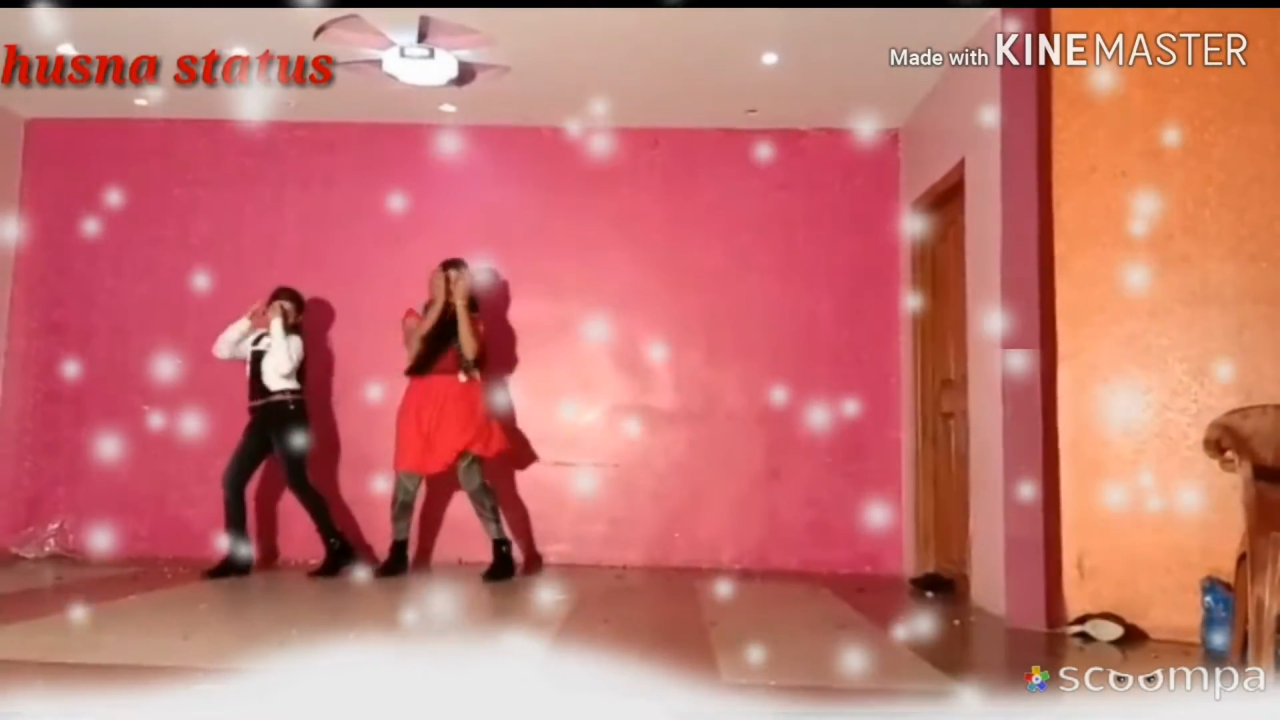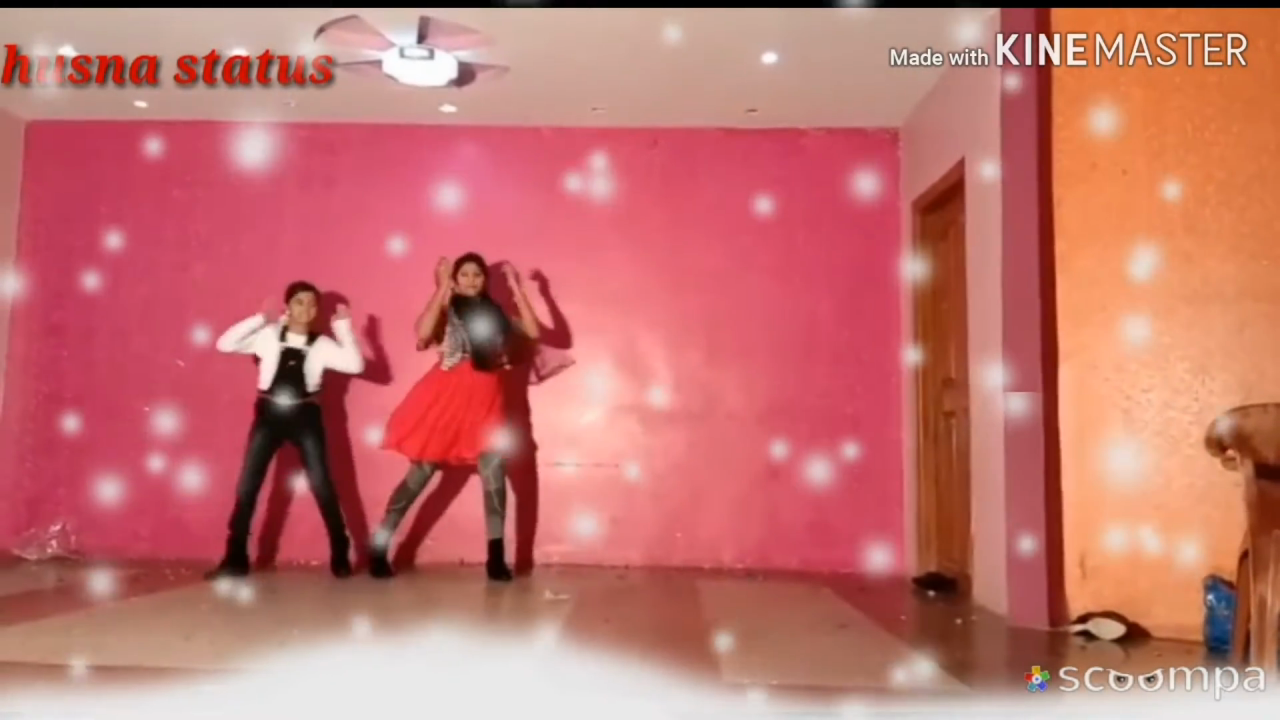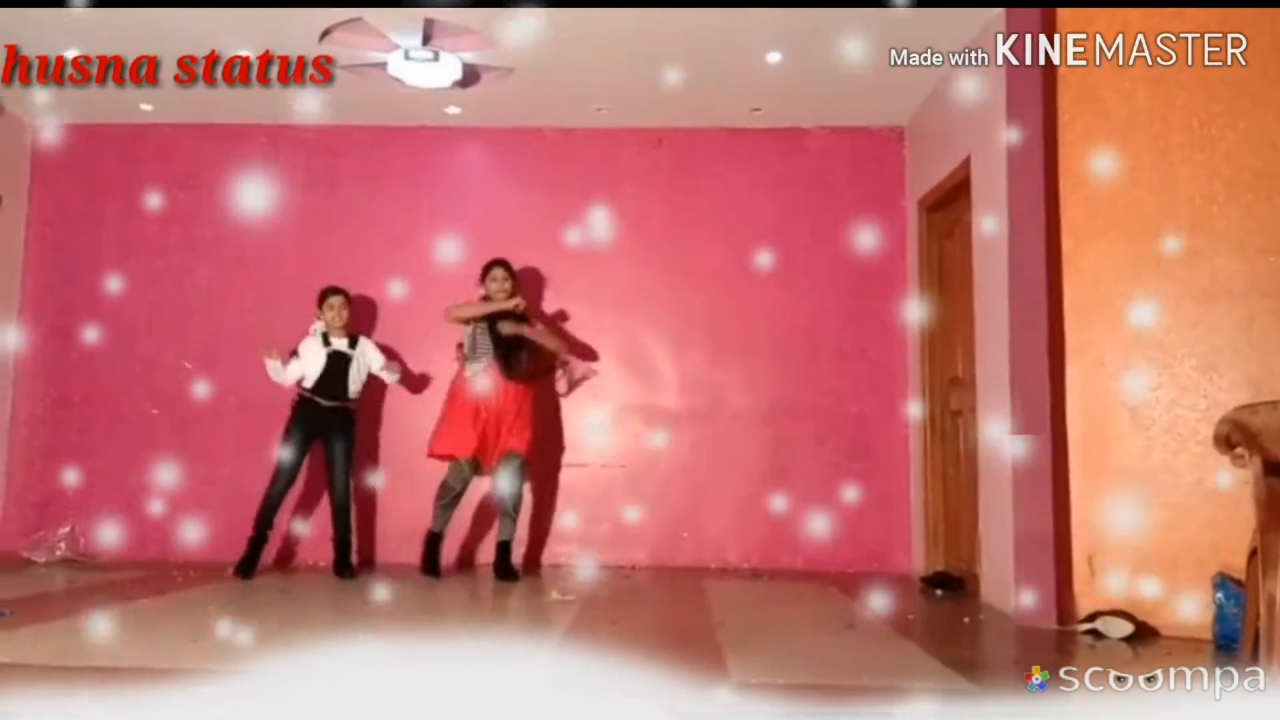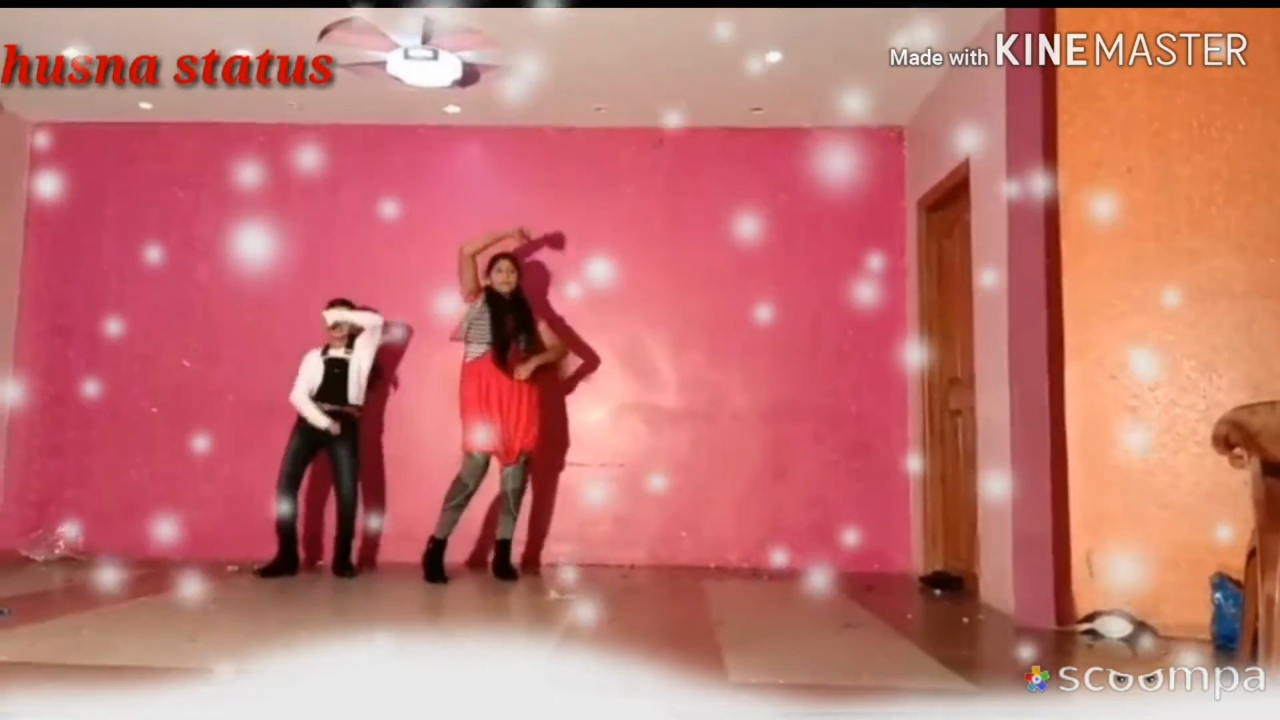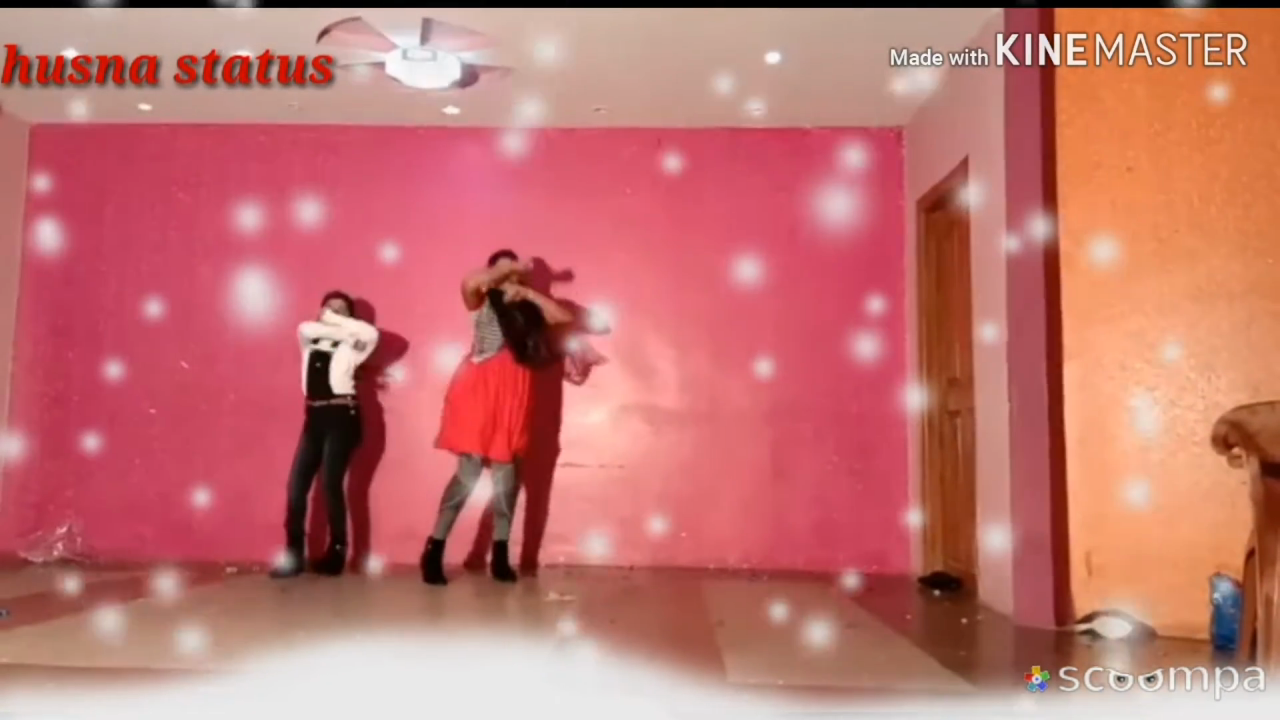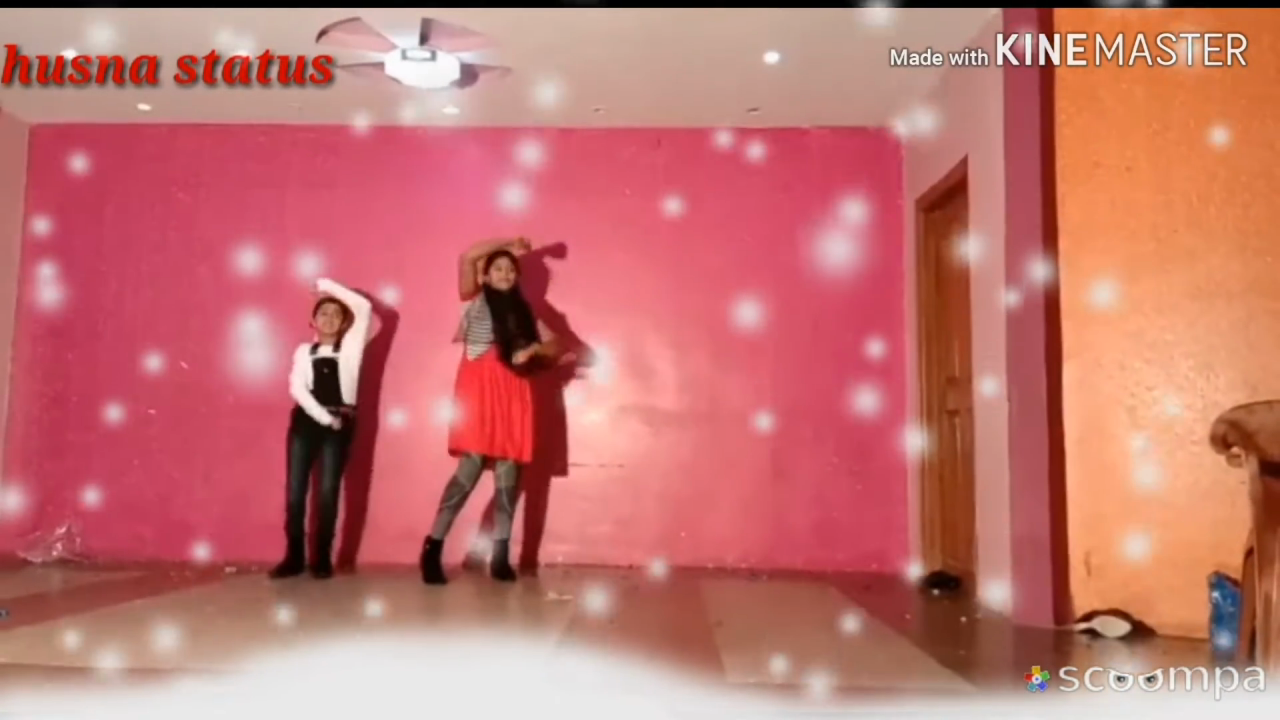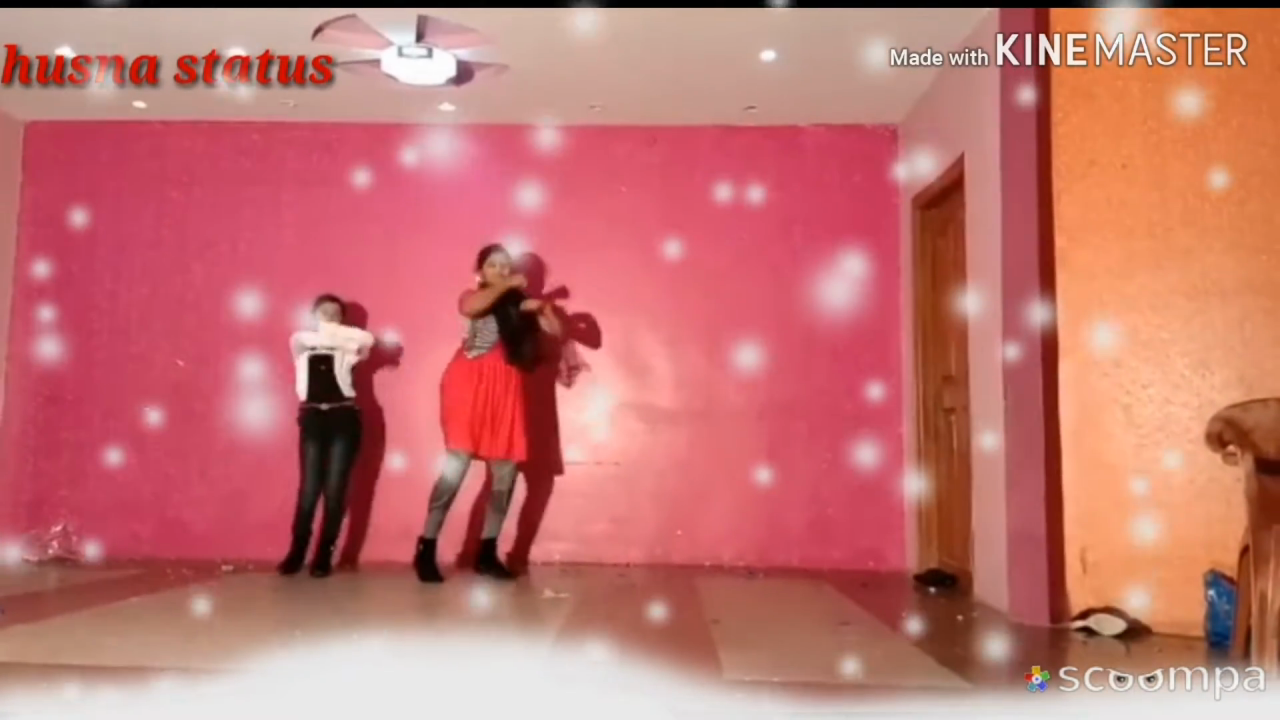
dt=0.3s
person 1, frame 1
left shoulder: (471, 318)
right shoulder: (418, 315)
left elbow: (470, 353)
right elbow: (412, 350)
left wrist: (461, 304)
right wrist: (438, 305)
left hip: (460, 401)
right hip: (422, 402)
left knee: (471, 476)
right knee: (407, 479)
left ankle: (502, 552)
right ankle: (398, 553)
person 1, frame 2
left shoulder: (496, 311)
right shoulder: (446, 310)
left elbow: (534, 331)
right elbow: (420, 336)
left wrist: (517, 289)
right wrist: (441, 291)
left hip: (486, 399)
right hip: (448, 394)
left knee: (494, 472)
right knee: (422, 471)
left ankle: (496, 555)
right ankle: (379, 544)
person 1, frame 3
left shoulder: (524, 320)
right shoulder: (476, 313)
left elbow: (560, 347)
right elbow: (451, 313)
left wrist: (522, 328)
right wrist: (501, 306)
left hip: (512, 404)
right hip: (474, 399)
left knee: (511, 477)
right knee: (461, 471)
left ankle: (503, 556)
right ankle: (433, 539)
person 1, frame 4
left shoulder: (527, 311)
right shoulder: (477, 299)
left elbow: (557, 349)
right elbow: (466, 252)
left wrist: (534, 360)
right wrist: (507, 235)
left hip: (518, 394)
right hip: (482, 391)
left knee: (515, 471)
right knee: (474, 466)
left ankle: (502, 554)
right ankle: (435, 549)
person 1, frame 5
left shoulder: (529, 308)
right shoulder: (481, 303)
left elbow: (565, 316)
right elbow: (468, 283)
left wrist: (527, 292)
right wrist: (510, 265)
left hip: (514, 395)
right hip: (480, 390)
left knee: (506, 472)
right knee: (470, 470)
left ankle: (500, 556)
right ankle: (433, 550)
person 1, frame 6
left shoulder: (522, 309)
right shoulder: (474, 297)
left elbow: (552, 345)
right elbow: (467, 257)
left wrist: (532, 350)
right wrist: (510, 241)
left hip: (513, 393)
right hip: (478, 389)
left knee: (508, 470)
right knee: (471, 466)
left ankle: (500, 553)
right ankle: (432, 548)
person 1, frame 7
left shoulder: (520, 304)
right shoulder: (474, 297)
left elbow: (558, 330)
right elbow: (470, 309)
left wrist: (544, 307)
right wrist: (505, 285)
left hip: (505, 389)
right hip: (470, 384)
left knee: (506, 469)
right knee: (457, 465)
left ankle: (488, 552)
right ankle: (426, 548)
person 2, frame 1
left shoulder: (291, 341)
right shoulder: (254, 338)
left elbow: (284, 368)
right elbow: (220, 349)
left wrist: (277, 324)
right wrist: (246, 321)
left hip: (287, 413)
right hip: (261, 417)
left knee: (297, 481)
right knee: (232, 480)
left ankle: (338, 547)
right ankle: (239, 555)
person 2, frame 2
left shoulder: (322, 344)
right shoulder: (266, 335)
left elbow: (355, 364)
right elbow: (225, 344)
left wrist: (344, 327)
right wrist: (258, 319)
left hip: (306, 415)
right hip: (271, 412)
left knee: (322, 483)
right knee: (249, 481)
left ankle: (340, 552)
right ankle: (236, 555)
person 2, frame 3
left shoulder: (363, 347)
right shoulder: (310, 344)
left elbow: (391, 377)
right elbow: (287, 377)
left wrist: (392, 368)
right wrist: (272, 362)
left hip: (341, 418)
right hip: (307, 413)
left knee: (341, 488)
right knee: (282, 480)
left ankle: (343, 556)
right ankle: (255, 546)
person 2, frame 4
left shoulder: (363, 349)
right shoulder: (314, 356)
left elbow: (376, 322)
right elbow: (297, 395)
left wrist: (342, 314)
right wrist: (322, 420)
left hip: (344, 424)
right hip: (311, 422)
left knee: (347, 489)
right knee: (286, 484)
left ankle: (343, 556)
right ankle: (287, 555)
person 2, frame 5
left shoulder: (353, 345)
right shoulder: (309, 338)
left elbow: (371, 334)
right elbow: (305, 327)
left wrist: (337, 319)
right wrist: (341, 334)
left hip: (342, 416)
right hip: (314, 417)
left knee: (330, 482)
right knee: (296, 485)
left ankle: (336, 551)
right ankle: (293, 556)
person 2, frame 6
left shoulder: (351, 346)
right shoulder: (303, 351)
left elbow: (364, 308)
right elbow: (297, 388)
left wrist: (330, 286)
right wrist: (323, 416)
left hip: (339, 424)
right hip: (305, 420)
left knee: (328, 489)
right knee: (295, 487)
left ankle: (322, 556)
right ankle: (294, 555)
person 2, frame 7
left shoulder: (347, 346)
right shoulder: (299, 342)
left elbow: (367, 339)
right elbow: (307, 338)
left wrist: (330, 328)
right wrist: (346, 342)
left hip: (344, 419)
right hip: (312, 419)
left knee: (335, 489)
right knee: (310, 489)
left ankle: (323, 555)
right ankle: (297, 552)
